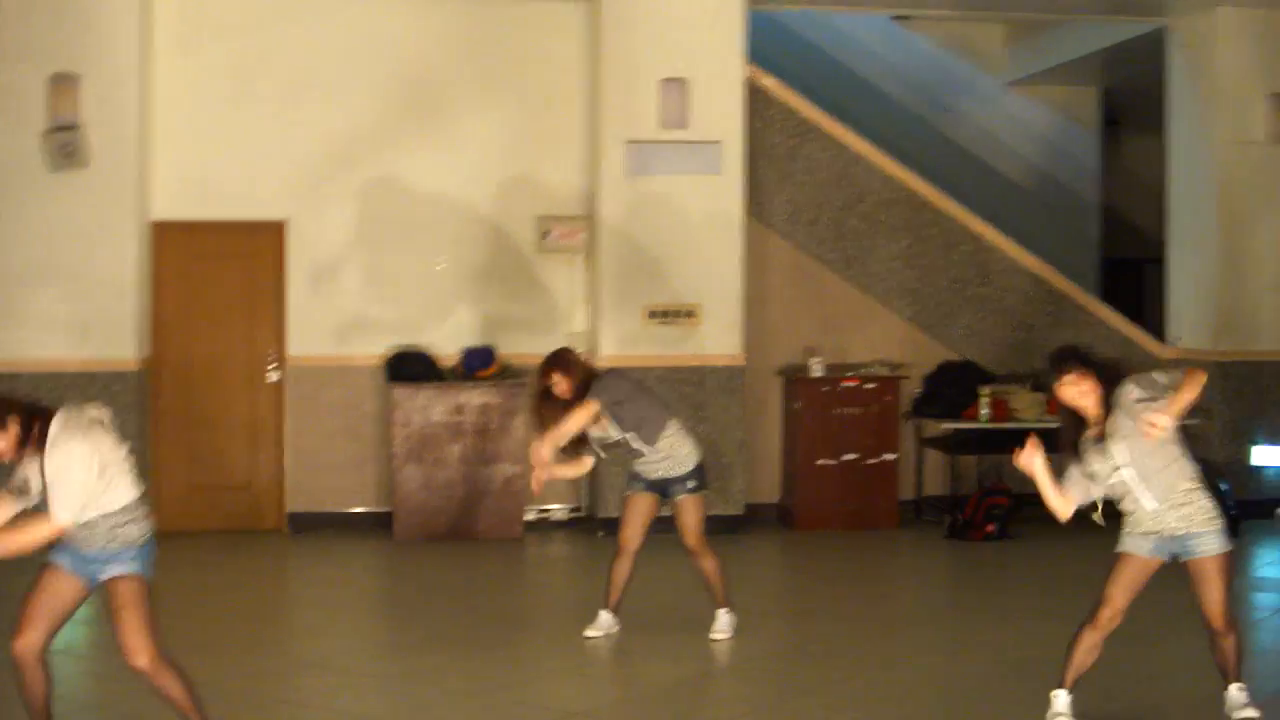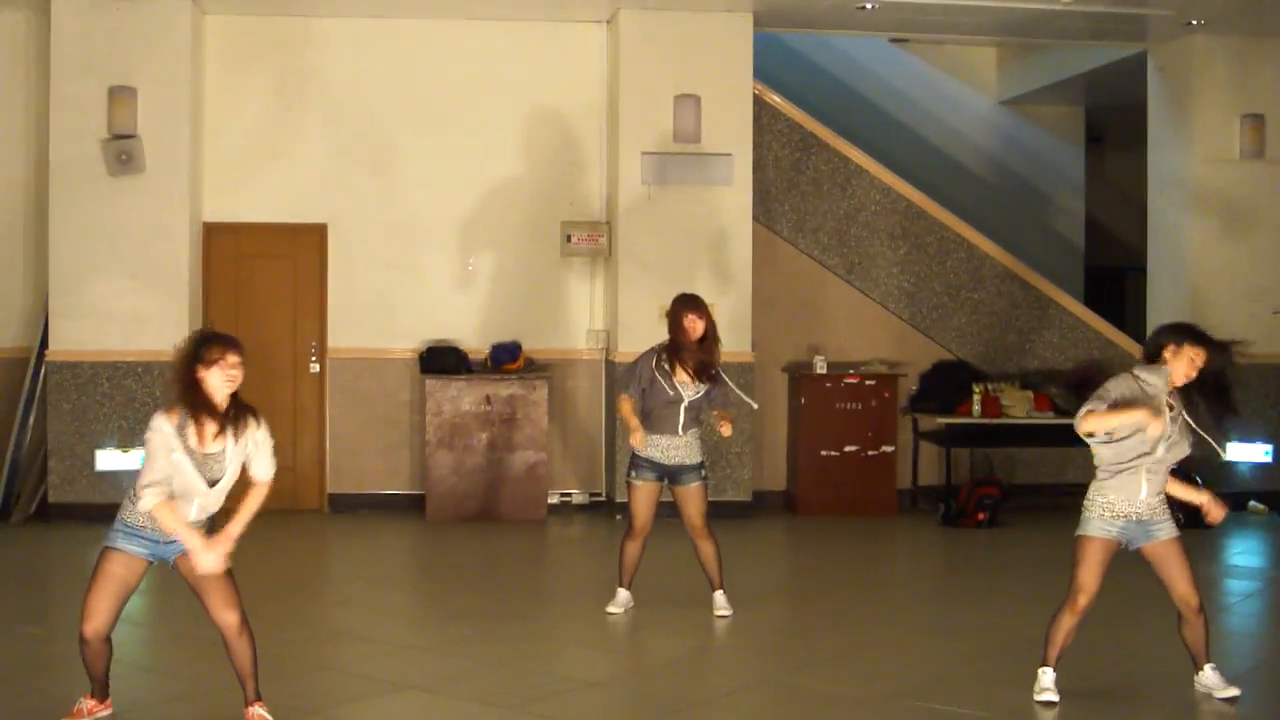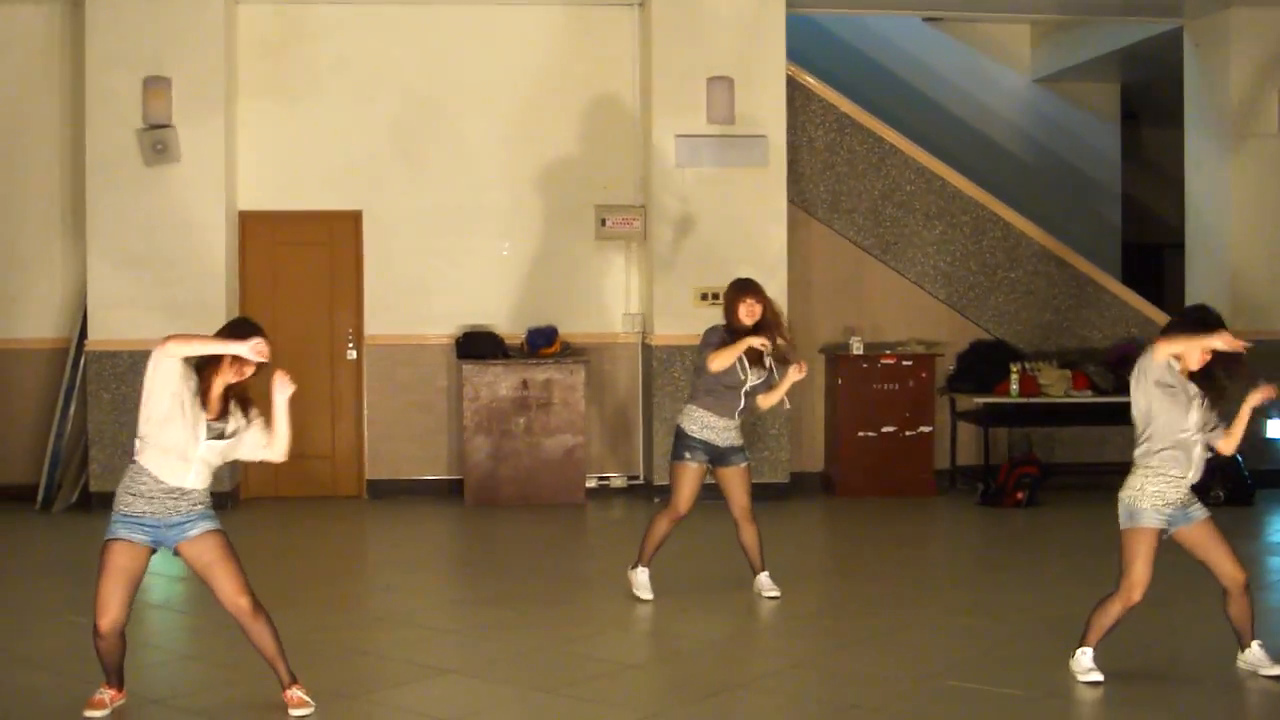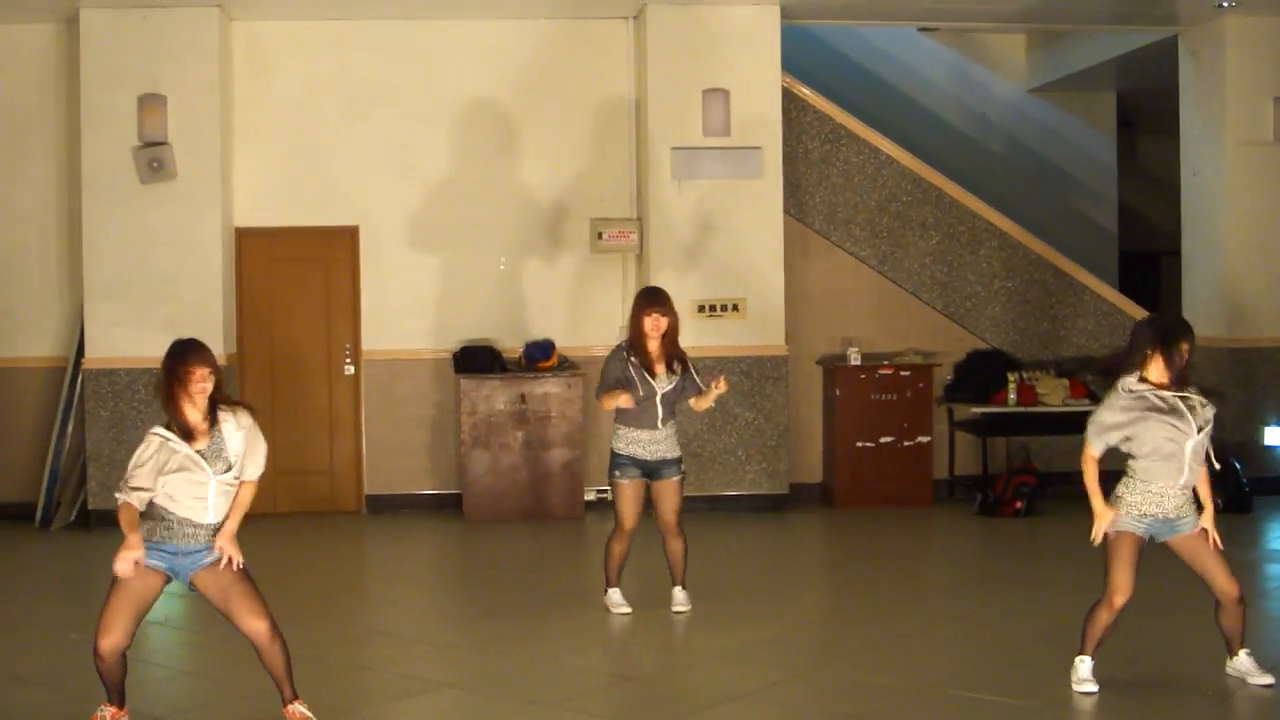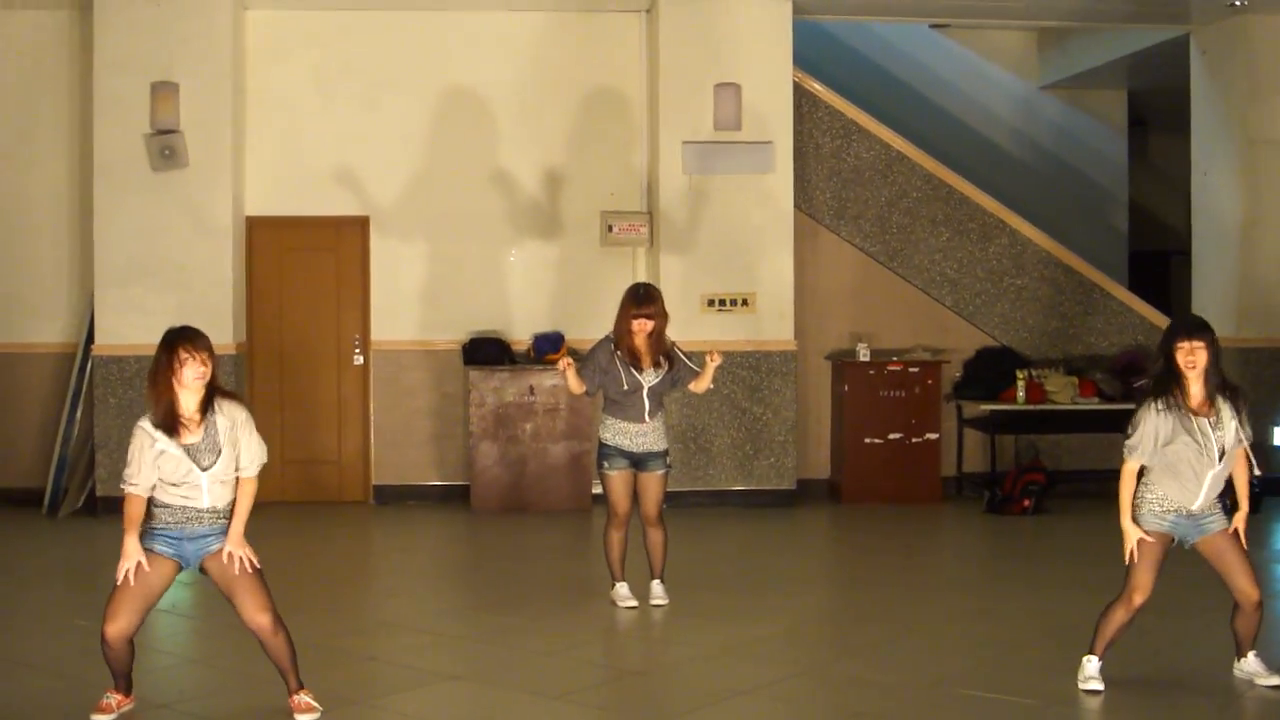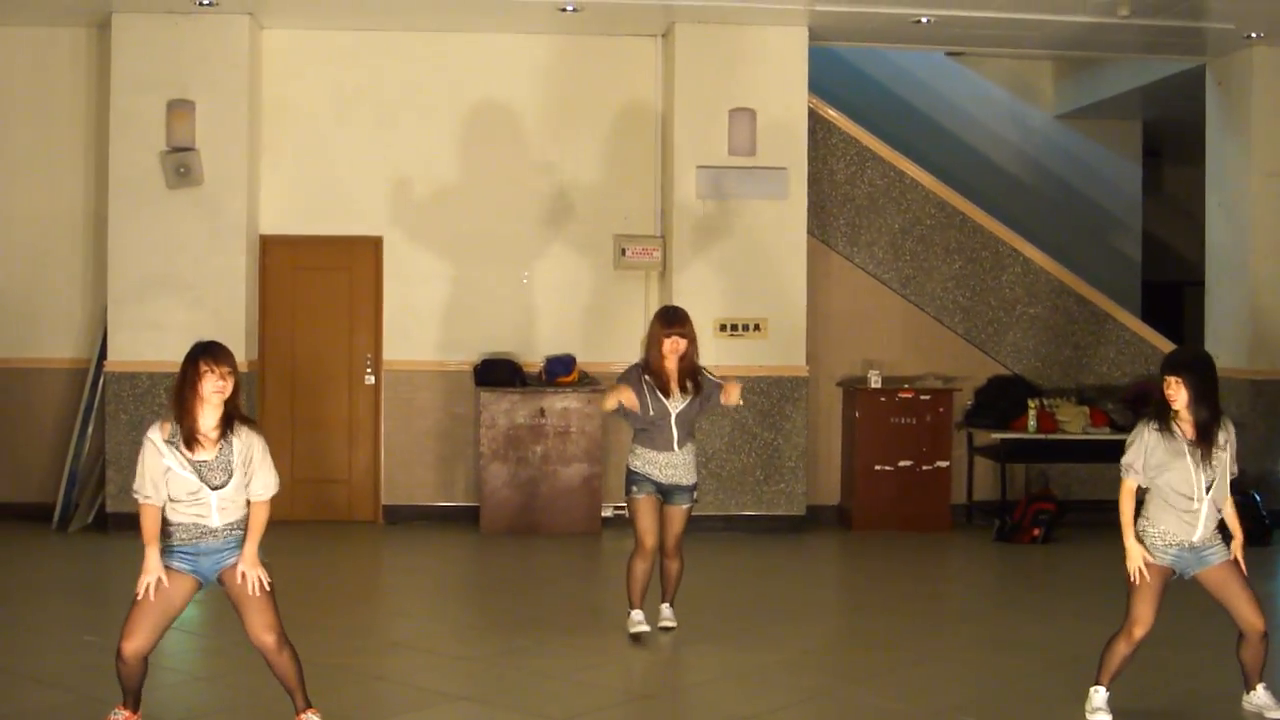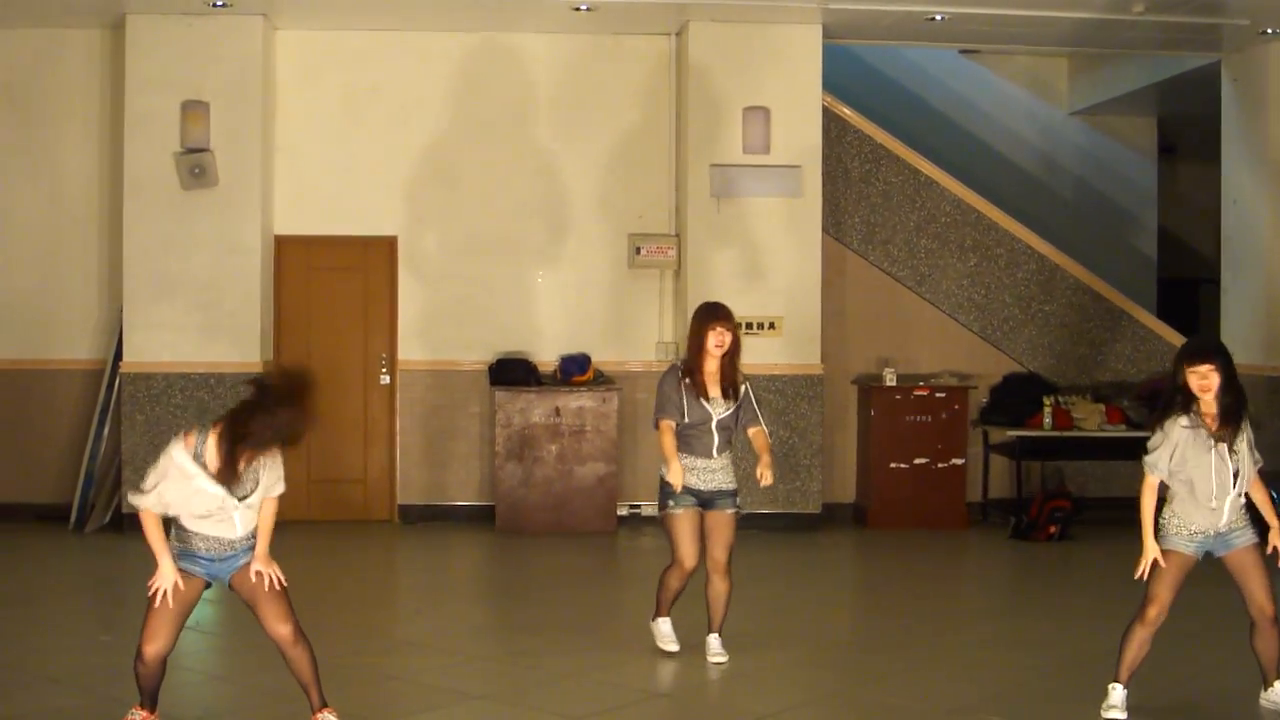
dt=0.7s
person 1, frame 1
left shoulder: (1133, 396)
right shoulder: (1083, 450)
left elbow: (1195, 377)
right elbow: (1063, 509)
left wrist: (1169, 412)
right wrist: (1038, 469)
left hip: (1196, 520)
right hip: (1144, 529)
left knee: (1220, 622)
right knee: (1105, 615)
person 1, frame 2
left shoulder: (1179, 415)
right shoulder: (1129, 386)
right elbow: (1084, 424)
left wrist: (1201, 498)
right wrist: (1141, 413)
left hip: (1152, 516)
right hip: (1106, 510)
left knee: (1190, 601)
right knee: (1080, 599)
left ankle: (1205, 672)
right ankle: (1046, 674)
person 1, frame 3
left shoulder: (1196, 395)
right shoulder: (1153, 371)
left elbow: (1226, 446)
right elbow: (1161, 346)
left wrist: (1249, 404)
right wrist: (1209, 338)
left hip: (1182, 498)
right hip: (1146, 495)
left knee: (1236, 578)
right knee: (1132, 591)
left ankle: (1249, 651)
right ankle: (1084, 655)
person 1, frame 4
left shoulder: (1186, 396)
right shoulder: (1126, 400)
left elbow: (1196, 456)
right elbow: (1090, 453)
left wrist: (1209, 510)
right wrist: (1099, 504)
left hip: (1181, 511)
right hip: (1136, 508)
left knee: (1231, 592)
right knee: (1117, 596)
left ankle: (1237, 658)
right ankle: (1083, 664)
person 1, frame 5
left shoulder: (1227, 399)
right shoulder: (1159, 408)
left elbow: (1238, 454)
right elbow: (1131, 465)
left wrist: (1243, 508)
right wrist: (1126, 521)
left hip: (1207, 511)
right hip: (1158, 508)
right knee: (1135, 596)
left ankle: (1246, 660)
right ankle: (1091, 662)
person 1, frame 6
left shoulder: (1222, 431)
right shoulder: (1152, 431)
left elbow: (1223, 488)
right elbow: (1128, 485)
left wrist: (1237, 536)
right wrist: (1129, 540)
left hip: (1207, 542)
right hip: (1158, 540)
right knee: (1137, 628)
person 1, frame 7
left shoulder: (1238, 419)
right shoulder: (1177, 426)
right elbow: (1151, 481)
right wrist: (1148, 540)
left hip: (1235, 526)
right hip: (1184, 528)
right knee: (1152, 612)
person 2, frame 1
left shoulder: (76, 443)
right shoulder: (36, 441)
left elbow: (59, 521)
left hip: (124, 543)
right hip: (76, 545)
left knee: (142, 657)
person 2, frame 2
left shoulder: (247, 424)
right shoulder: (166, 427)
left elbow: (263, 479)
right elbow: (153, 498)
left wrist: (230, 533)
right wrist: (197, 547)
left hip: (194, 527)
right hip: (139, 527)
left knee: (231, 617)
right knee: (92, 629)
person 2, frame 3
left shoulder: (238, 413)
right shoulder: (176, 379)
left elbow: (276, 452)
right elbow: (166, 347)
left wrist: (280, 400)
right wrist: (236, 343)
left hip: (191, 511)
right hip: (137, 509)
left knee: (244, 604)
right knee: (107, 623)
left ankle: (290, 686)
right ankle: (113, 688)
person 2, frame 4
left shoulder: (237, 422)
right shoulder: (159, 440)
left elbow: (250, 476)
right elbow: (130, 497)
left wrist: (229, 529)
right wrist: (130, 538)
left hip: (209, 548)
right hip: (155, 546)
left knee: (261, 627)
right knee: (107, 643)
person 2, frame 5
left shoulder: (232, 413)
right shoulder: (149, 431)
left elbow: (249, 473)
right elbow: (137, 489)
left wrist: (237, 531)
right wrist: (130, 539)
left hip: (218, 532)
right hip: (164, 534)
left knee: (264, 619)
right knee: (114, 629)
person 2, frame 6
left shoulder: (245, 438)
right shoulder: (161, 439)
left elbow: (261, 497)
right elbow: (150, 502)
left wrist: (251, 551)
right wrist: (151, 555)
left hip: (233, 545)
right hip: (180, 551)
left knee: (270, 639)
right knee: (131, 647)
person 2, frame 7
left shoulder: (263, 445)
right shoulder: (184, 453)
right elbow: (148, 506)
left wrist: (262, 552)
right wrist: (165, 563)
left hip: (242, 550)
right hip: (190, 552)
left knee: (286, 631)
right knee: (151, 650)
person 3, frame 1
left shoulder: (608, 385)
right shoulder: (592, 421)
left elbow: (587, 410)
right elbow: (583, 463)
left wrist: (549, 442)
right wrist: (550, 470)
left hip: (682, 467)
right hip: (645, 473)
left knee: (695, 544)
right knee: (626, 547)
left ankle: (723, 613)
right ankle: (608, 616)
person 3, frame 2
left shoulder: (710, 366)
right shoulder: (654, 359)
left elbow: (718, 409)
right elbow: (624, 396)
left wrist: (724, 423)
right wrist: (634, 426)
left hip: (689, 457)
right hip: (648, 455)
left knee: (699, 529)
right knee: (638, 528)
left ankle: (719, 594)
right ankle: (623, 593)
person 3, frame 3
left shoulder: (763, 354)
right shoulder: (718, 336)
left elbow: (763, 401)
right elbow: (713, 363)
left wrist: (789, 379)
right wrist: (747, 340)
left hip: (730, 438)
right hip: (696, 433)
left knee: (744, 511)
right knee: (678, 509)
left ankle: (761, 576)
right ankle: (640, 569)
person 3, frame 4
left shoulder: (677, 358)
right shoulder: (622, 356)
left elbow: (697, 402)
right elbow: (603, 398)
left wrist: (714, 391)
right wrist: (615, 398)
left hip: (667, 451)
right hip: (628, 451)
left knee: (671, 525)
right knee: (626, 527)
left ankle: (679, 589)
right ankle: (612, 591)
person 3, frame 5
left shoulder: (666, 351)
right shoulder: (608, 349)
left elbow: (698, 385)
right elbow: (580, 387)
left wrist: (710, 366)
right wrist: (569, 371)
left hip: (654, 443)
right hip: (616, 443)
left knee: (653, 517)
right knee: (619, 516)
left ankle: (657, 583)
right ankle: (619, 585)
person 3, frame 6
left shoulder: (696, 376)
right shoulder: (640, 373)
left elbow: (727, 396)
right elbow: (607, 404)
left wrist: (732, 391)
right wrist: (620, 394)
left hip: (683, 473)
right hip: (644, 471)
left knee: (671, 547)
right knee: (647, 544)
left ankle: (666, 605)
right ankle: (636, 614)
person 3, frame 7
left shoulder: (737, 382)
right shoulder: (677, 376)
left elbow: (754, 427)
right elbow: (666, 425)
left wrist: (765, 457)
right wrist: (672, 462)
left hip: (722, 483)
right hip: (681, 481)
left knee: (719, 564)
right knee: (686, 562)
left ankle: (714, 637)
right ankle: (661, 619)
